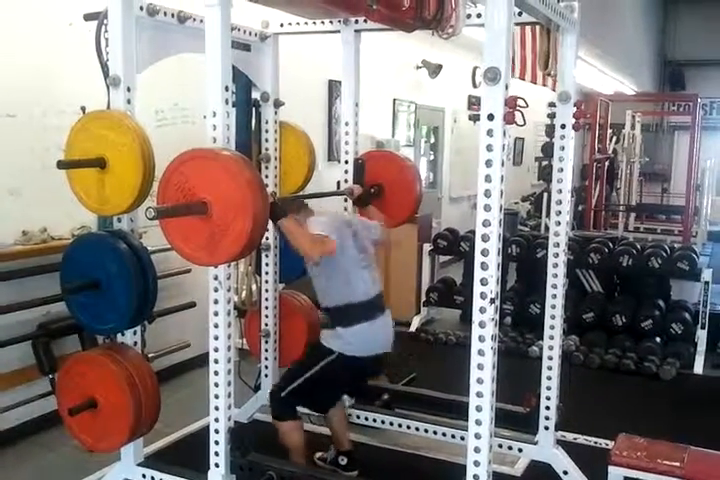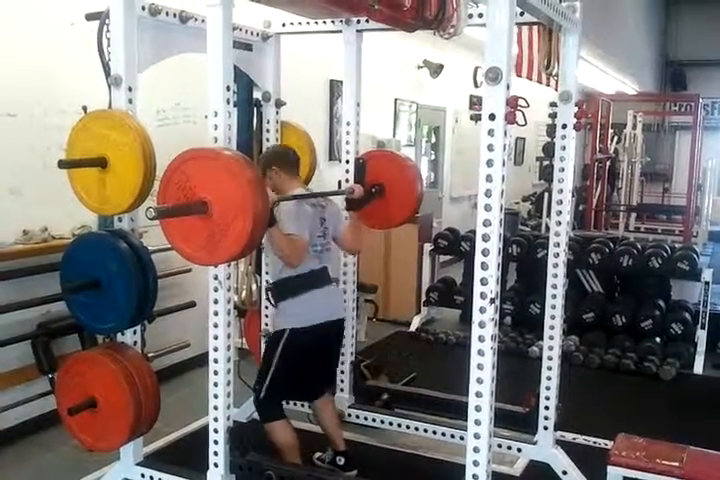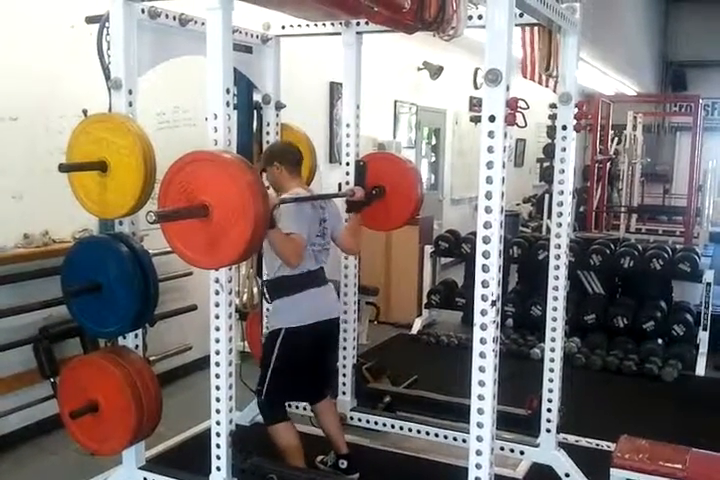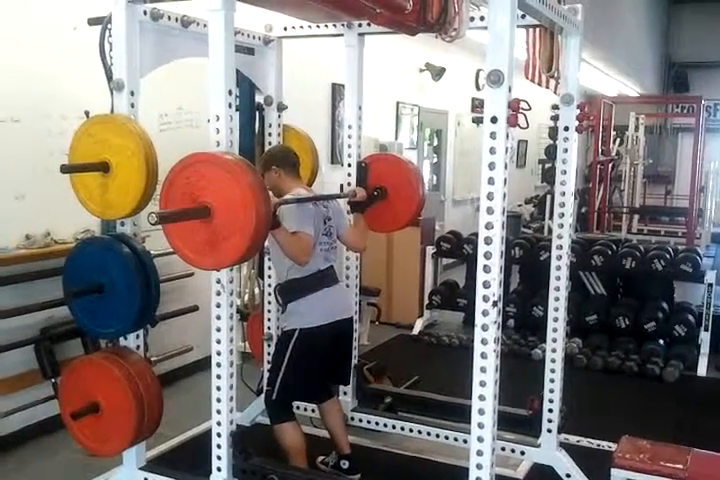
dt=0.3s
person 1, frame 1
left shoulder: (318, 223)
right shoulder: (347, 221)
left elbow: (315, 250)
right elbow: (382, 229)
left wrist: (279, 216)
right wrist: (364, 201)
left hip: (351, 339)
right hip: (378, 334)
left knee: (282, 399)
right knee: (323, 387)
right ankle: (343, 457)
person 1, frame 2
left shoulder: (291, 205)
right shoulder: (323, 202)
left elbow: (293, 257)
right elbow: (353, 244)
left wrist: (268, 221)
right wrist: (355, 206)
left hip: (300, 317)
right hip: (330, 309)
left knee: (267, 400)
right knee: (316, 387)
right ankle: (340, 457)
person 1, frame 3
left shoulder: (290, 205)
right shoulder: (323, 203)
left elbow: (293, 256)
right elbow: (351, 245)
left wrist: (267, 222)
right wrist: (356, 209)
left hip: (294, 317)
right hip: (325, 310)
left knee: (270, 402)
right knee: (318, 390)
person 1, frame 4
left shoulder: (293, 205)
right shoulder: (324, 201)
left elbow: (302, 254)
right elbow: (358, 242)
left wrist: (272, 222)
right wrist: (359, 207)
left hip: (308, 317)
right hip: (338, 309)
left knee: (277, 400)
right knee: (323, 388)
